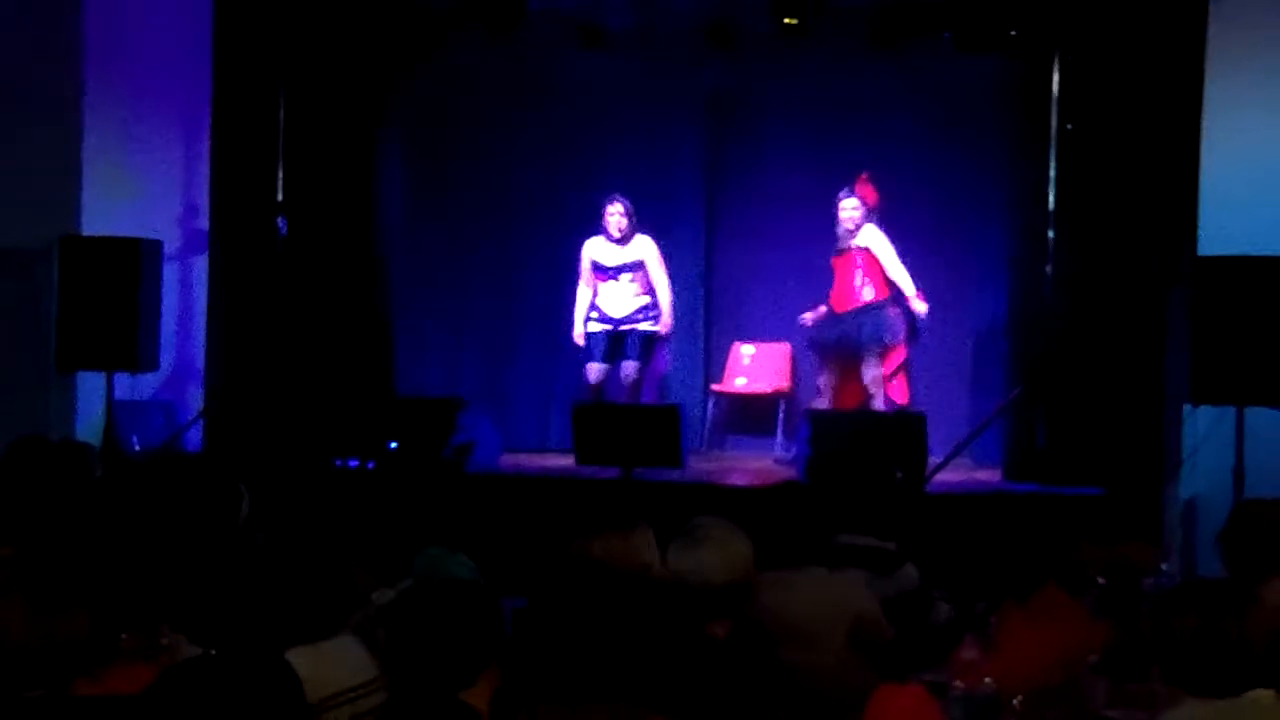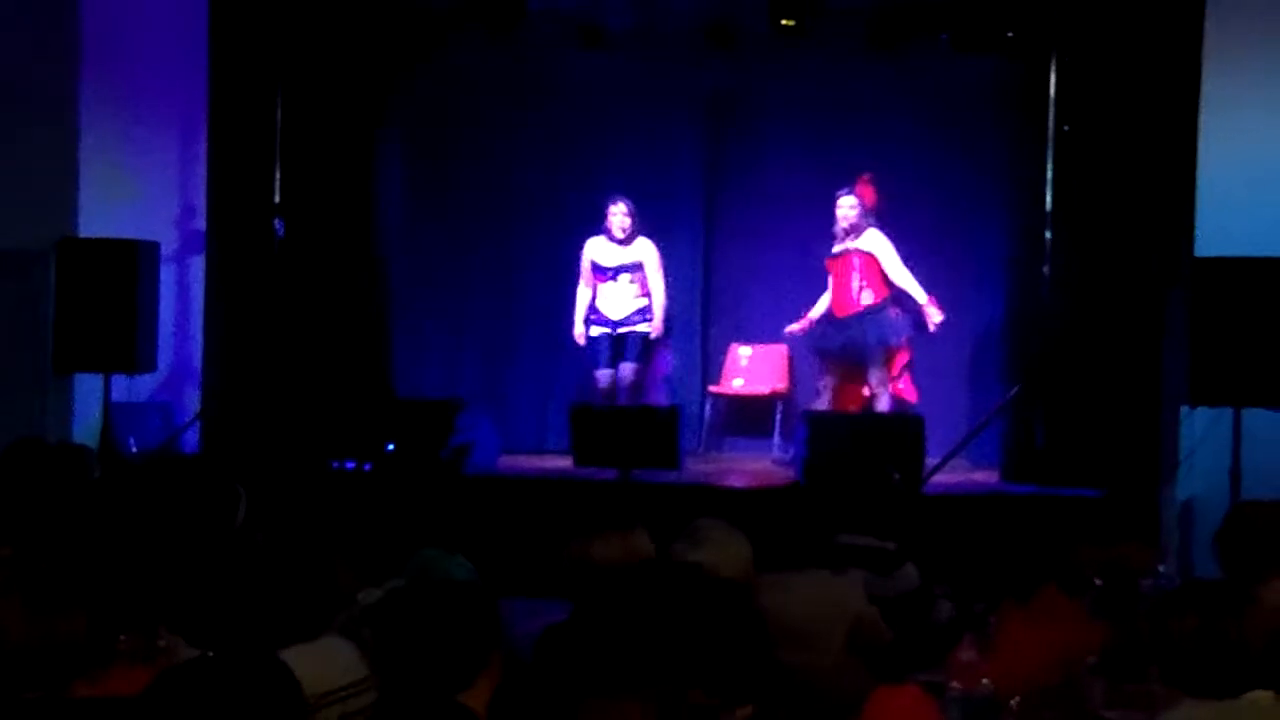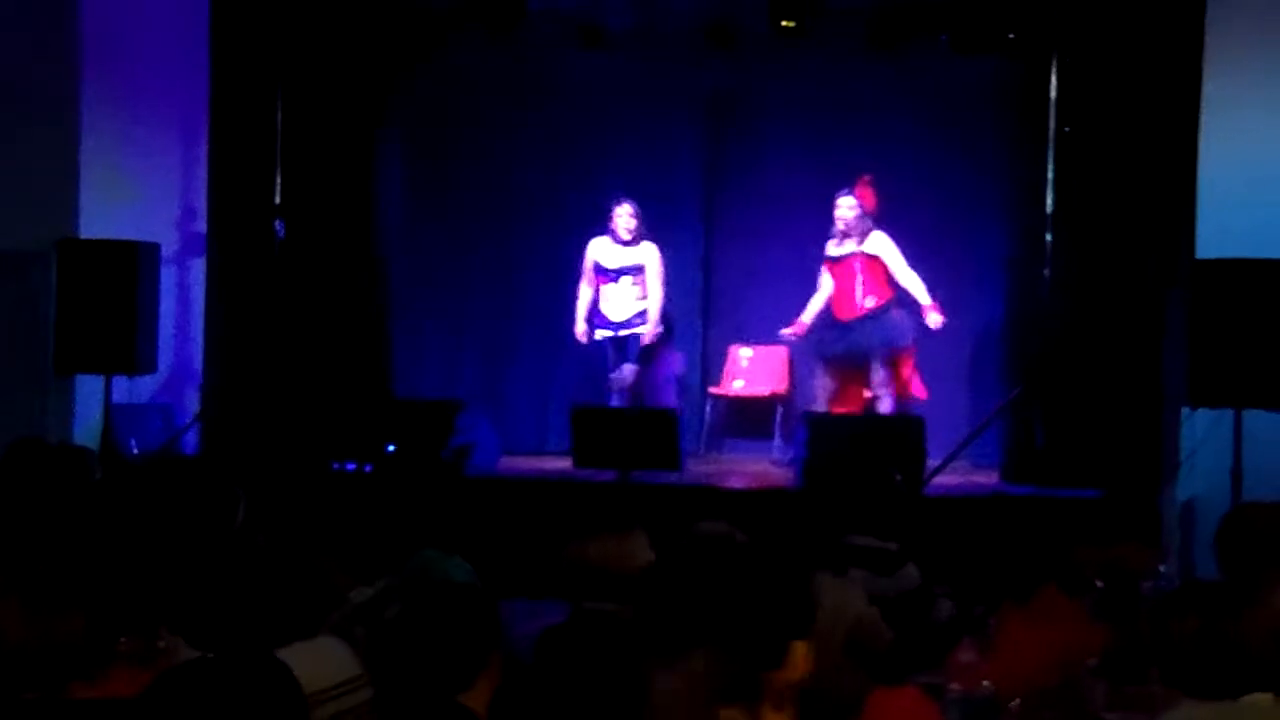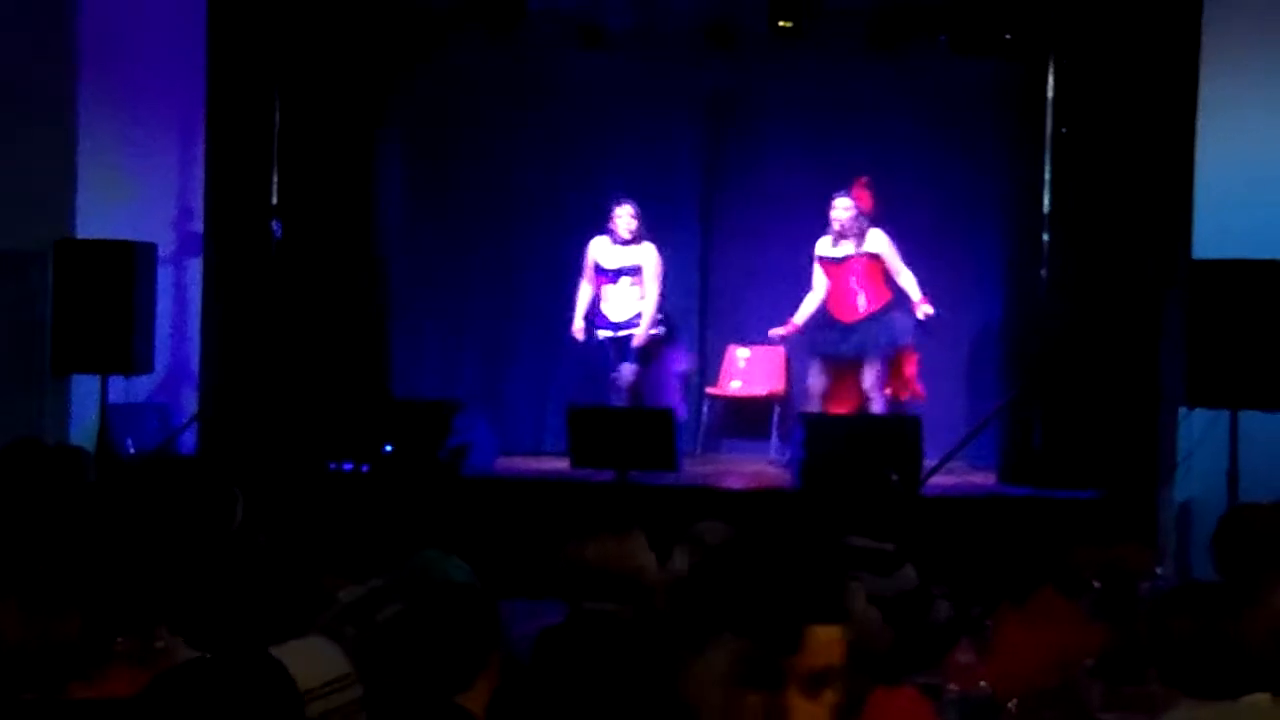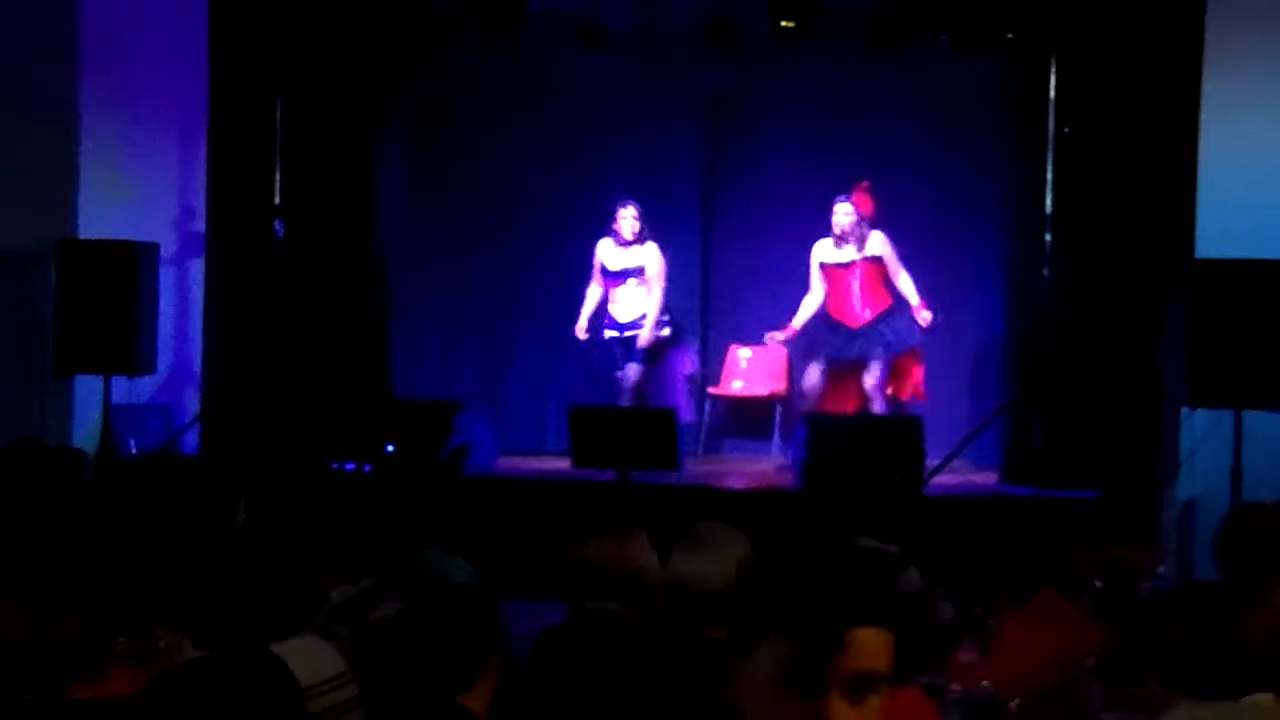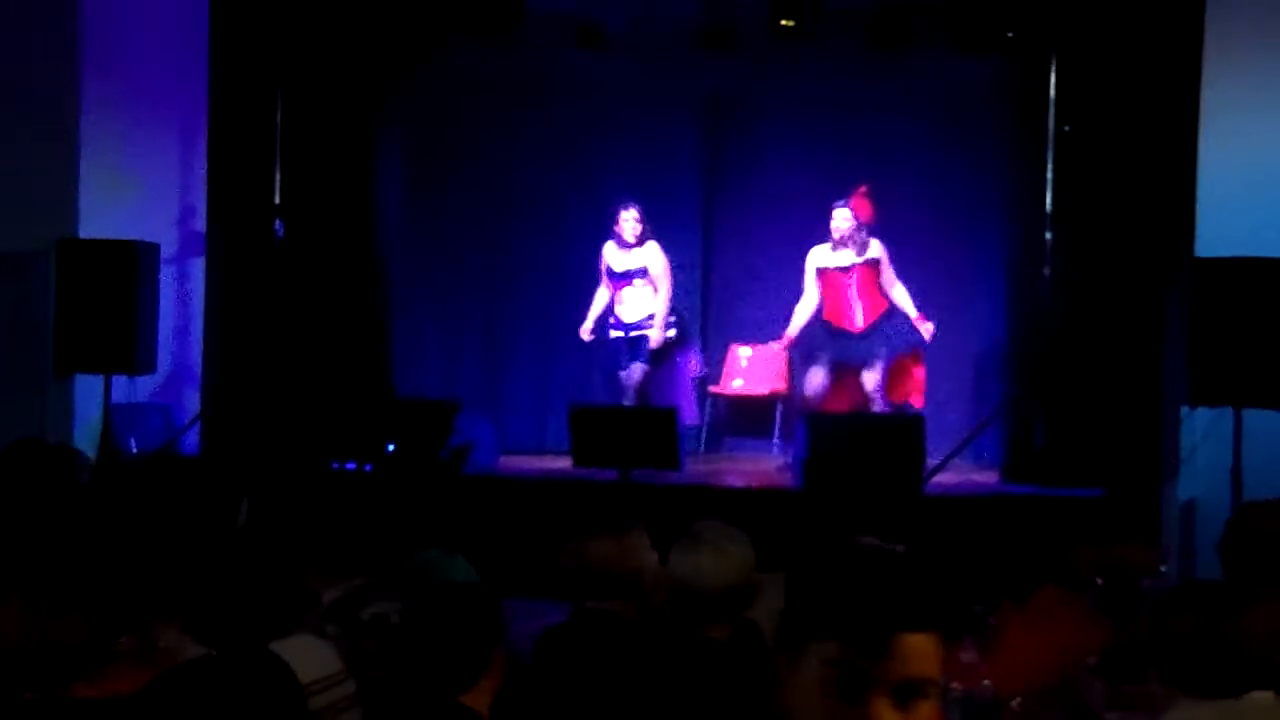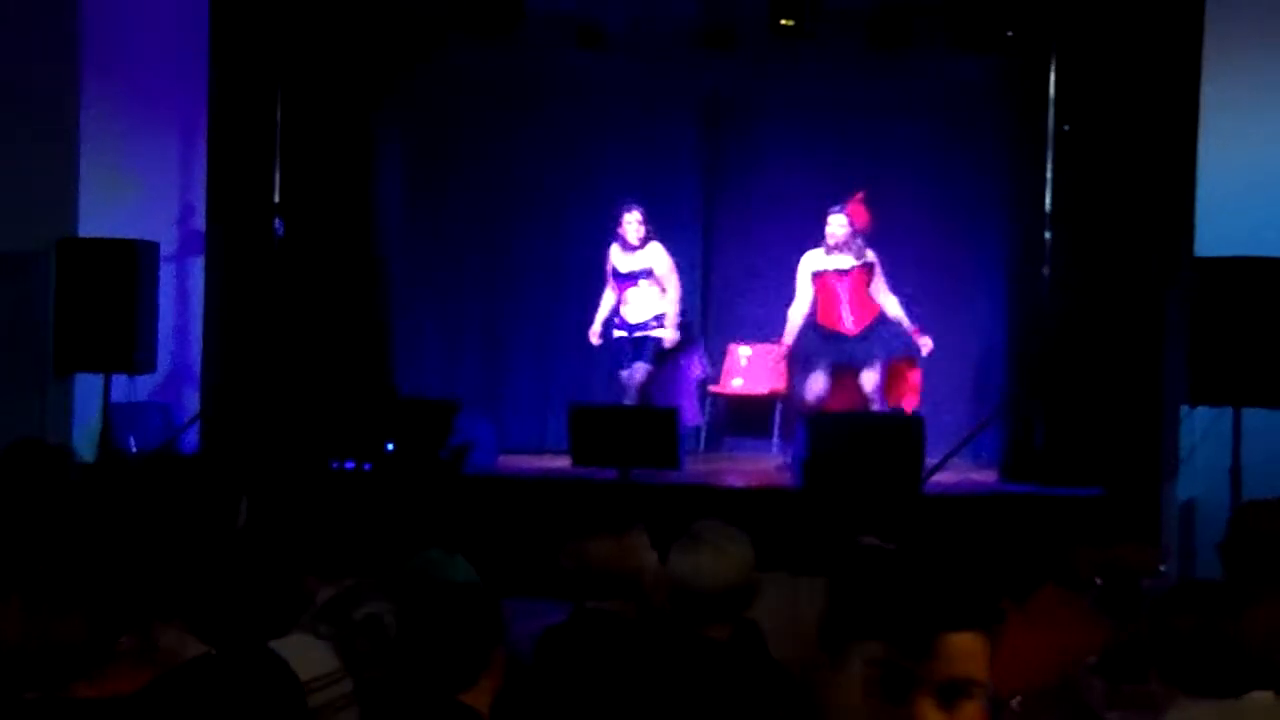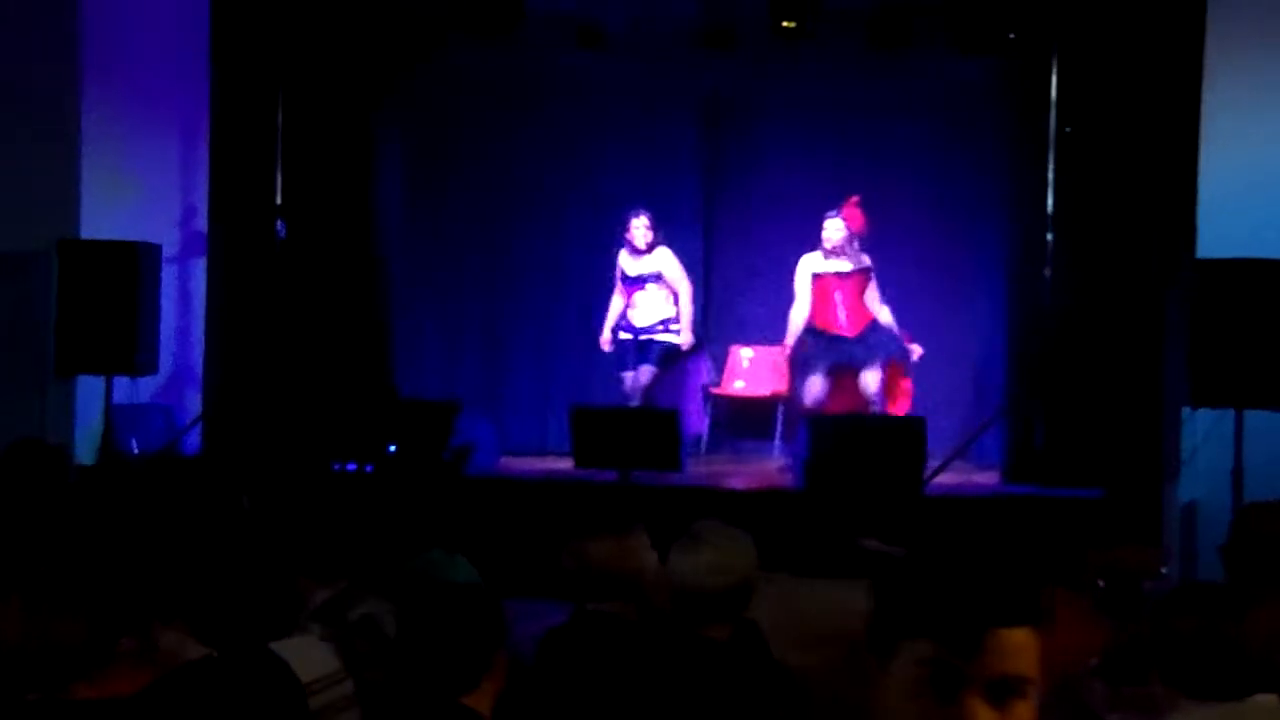
dt=0.1s
person 1, frame 1
left shoulder: (869, 233)
right shoulder: (844, 244)
left elbow: (895, 269)
left wrist: (914, 297)
right wrist: (820, 311)
left hip: (870, 317)
right hip: (840, 320)
left knee: (872, 384)
right knee: (826, 387)
person 1, frame 2
left shoulder: (871, 237)
right shoulder: (837, 246)
left elbow: (899, 272)
left wrist: (927, 303)
right wrist: (808, 320)
left hip: (872, 320)
right hip: (840, 324)
left knee: (878, 386)
right knee: (827, 388)
person 1, frame 3
left shoulder: (876, 240)
right shoulder: (831, 247)
left elbow: (905, 275)
right elbow: (825, 291)
left wrist: (929, 307)
right wrist: (802, 324)
left hip: (876, 322)
right hip: (841, 327)
left knee: (881, 388)
right knee: (826, 393)
person 1, frame 4
left shoulder: (874, 238)
right shoulder: (823, 245)
left elbow: (901, 272)
right elbow: (818, 291)
left wrist: (919, 301)
right wrist: (793, 325)
left hip: (875, 323)
right hip: (836, 325)
left knee: (872, 388)
right knee: (815, 390)
person 1, frame 5
left shoulder: (875, 240)
right shoulder: (821, 249)
left elbow: (899, 276)
right elbow: (816, 294)
left wrist: (918, 307)
right wrist: (791, 329)
left hip: (878, 326)
right hip: (837, 329)
left knee: (872, 389)
right knee: (810, 386)
person 1, frame 6
left shoulder: (873, 248)
right shoulder: (818, 254)
left elbow: (893, 286)
right elbow: (810, 300)
left wrist: (917, 318)
right wrist: (789, 337)
left hip: (876, 331)
right hip: (836, 335)
left knee: (873, 388)
right knee: (813, 391)
person 1, frame 7
left shoulder: (867, 257)
right shoulder: (811, 259)
left elbow: (884, 297)
right elbow: (801, 304)
left wrist: (912, 331)
right wrist: (786, 342)
left hip: (870, 334)
right hip: (828, 338)
left knee: (871, 390)
right knee: (813, 397)
person 1, frame 8
left shoulder: (862, 262)
right shoulder: (809, 262)
left elbow: (876, 305)
right elbow: (801, 307)
left wrist: (903, 340)
right wrist: (788, 345)
left hip: (865, 338)
right hip: (824, 341)
left knee: (873, 392)
right knee: (811, 401)
person 2, frame 1
left shoulder: (644, 244)
right shoulder: (592, 246)
left elbow: (661, 281)
right elbow: (585, 287)
left wrist: (666, 314)
right wrist: (578, 322)
left hip: (639, 319)
right hip: (603, 320)
left knee: (629, 378)
right knee: (594, 378)
person 2, frame 2
left shoulder: (644, 247)
right shoulder: (592, 246)
left elbow: (657, 285)
right elbow: (585, 287)
left wrist: (658, 317)
right wrist: (578, 322)
left hip: (637, 321)
right hip: (602, 322)
left knee: (626, 379)
right knee: (604, 384)
person 2, frame 3
left shoulder: (648, 250)
right shoulder: (596, 246)
left elbow: (655, 290)
right elbow: (586, 285)
left wrist: (652, 323)
right wrist: (580, 319)
left hip: (638, 323)
right hip: (606, 324)
left knee: (626, 381)
right knee: (616, 383)
person 2, frame 4
left shoulder: (647, 250)
right shoulder: (597, 245)
left elbow: (652, 291)
right elbow: (587, 283)
left wrist: (645, 326)
right wrist: (579, 317)
left hip: (638, 323)
right hip: (607, 324)
left knee: (627, 381)
right knee: (617, 382)
person 2, frame 5
left shoulder: (649, 250)
right shoulder: (603, 247)
left elbow: (657, 292)
right elbow: (597, 285)
left wrist: (649, 327)
right wrist: (584, 317)
left hip: (644, 323)
right hip: (615, 326)
left knee: (631, 382)
right knee: (624, 382)
person 2, frame 6
left shoulder: (651, 250)
right shoulder: (609, 249)
left elbow: (664, 291)
left wrist: (658, 327)
right wrist: (590, 319)
left hip: (650, 324)
right hip: (620, 326)
left knee: (634, 381)
right knee: (626, 382)
person 2, frame 7
left shoulder: (654, 251)
right shoulder: (614, 251)
left elbow: (673, 288)
left wrist: (671, 327)
right wrist: (597, 322)
left hip: (655, 325)
right hip: (625, 327)
left knee: (635, 381)
right knee: (627, 383)
person 2, frame 8
left shoulder: (663, 256)
right shoulder: (624, 256)
left elbow: (685, 291)
left wrist: (686, 329)
right wrist: (607, 328)
left hip: (662, 330)
right hip: (631, 330)
left knee: (641, 384)
right knee: (629, 387)
